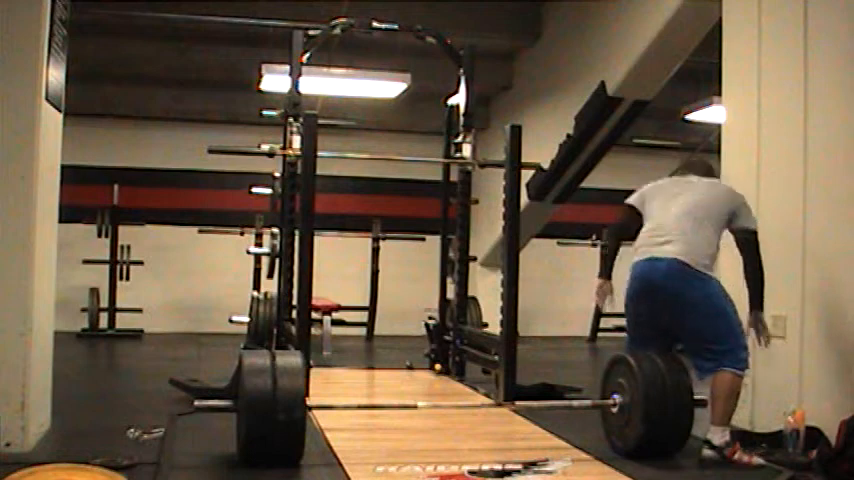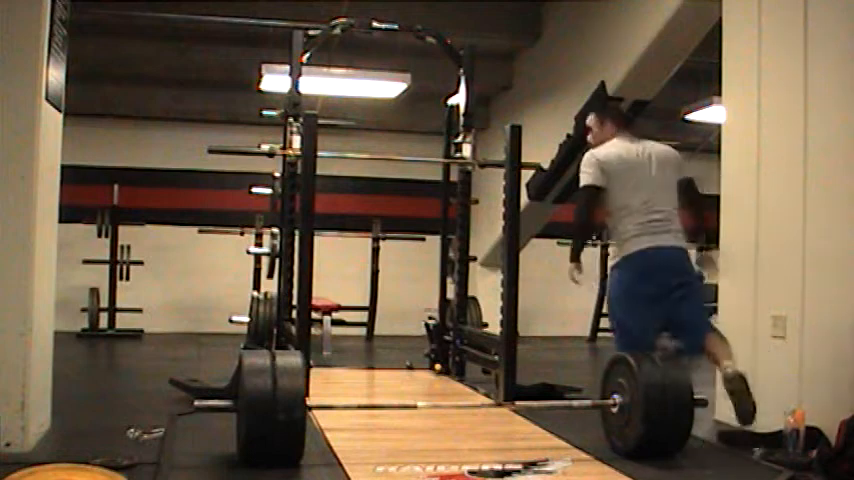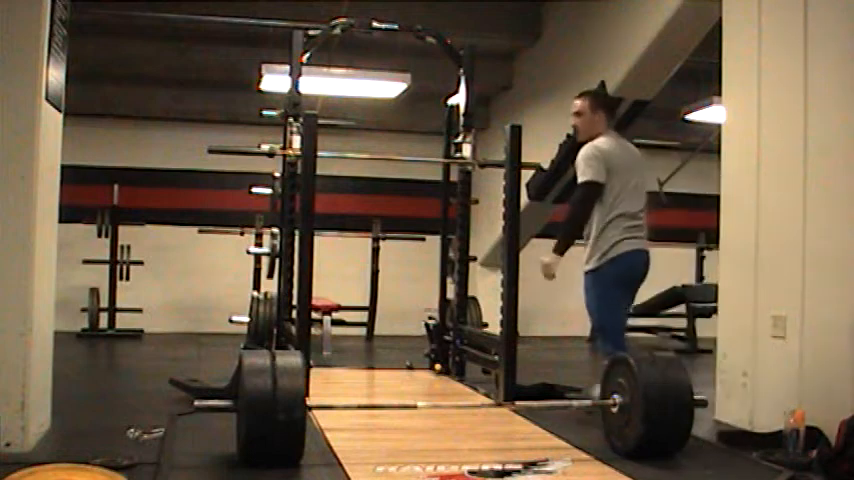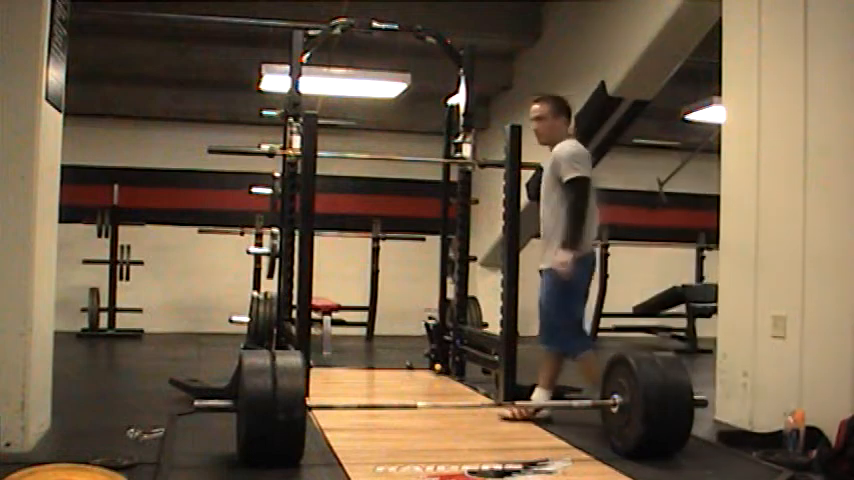
dt=0.4s
person 1, frame 1
left shoulder: (655, 187)
right shoulder: (731, 196)
left elbow: (618, 229)
right elbow: (751, 256)
left wrist: (605, 275)
right wrist: (756, 312)
left hip: (644, 269)
right hip: (688, 272)
left knee: (644, 353)
right knee: (729, 353)
right ankle: (718, 440)
person 1, frame 2
left shoulder: (596, 158)
right shoulder: (667, 154)
left elbow: (585, 209)
right elbow: (692, 201)
left wrist: (576, 256)
left hip: (633, 258)
right hip: (674, 253)
left knee: (633, 347)
right knee: (697, 326)
right ankle: (730, 372)
person 1, frame 3
left shoulder: (593, 151)
right shoulder: (632, 153)
left elbow: (582, 206)
left wrist: (557, 252)
left hip: (610, 255)
right hip: (636, 252)
left knee: (609, 336)
right knee: (610, 331)
person 1, frame 4
left shoulder: (567, 151)
right shoulder: (563, 154)
left elbow: (578, 201)
left wrist: (568, 249)
left hip: (568, 260)
right hip: (560, 259)
left knee: (567, 335)
right knee: (553, 334)
right ankle: (540, 401)
